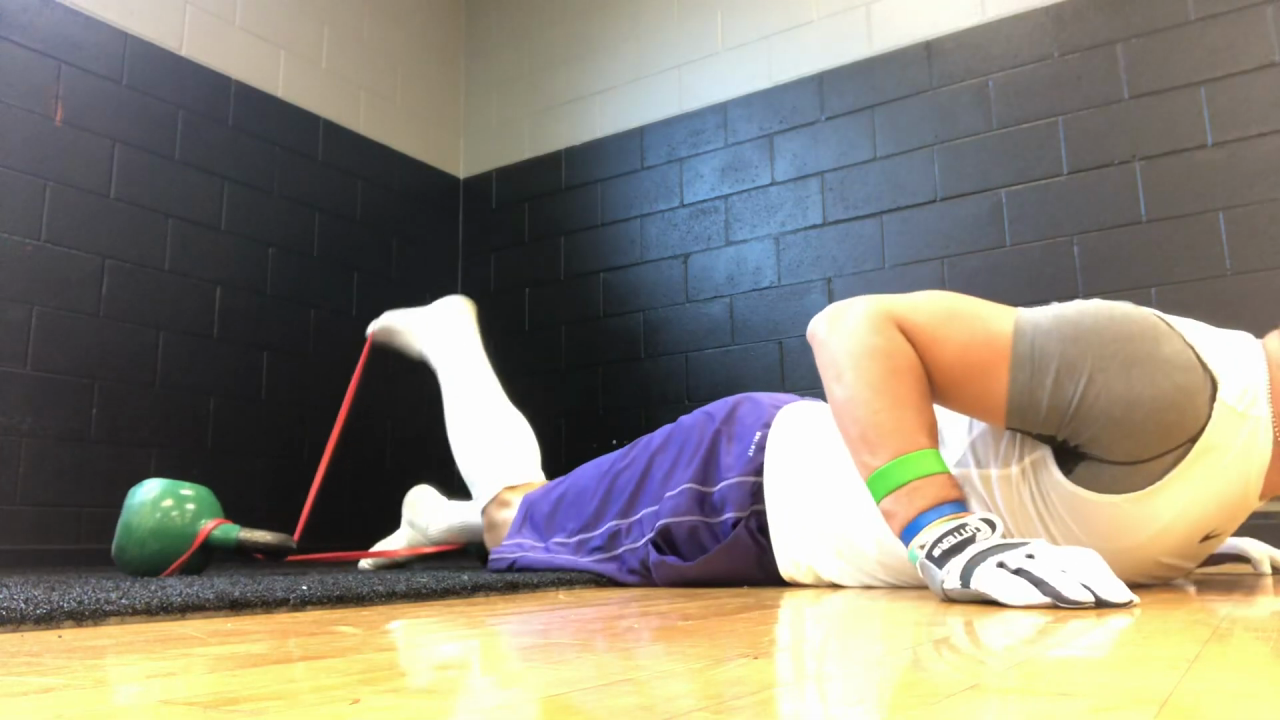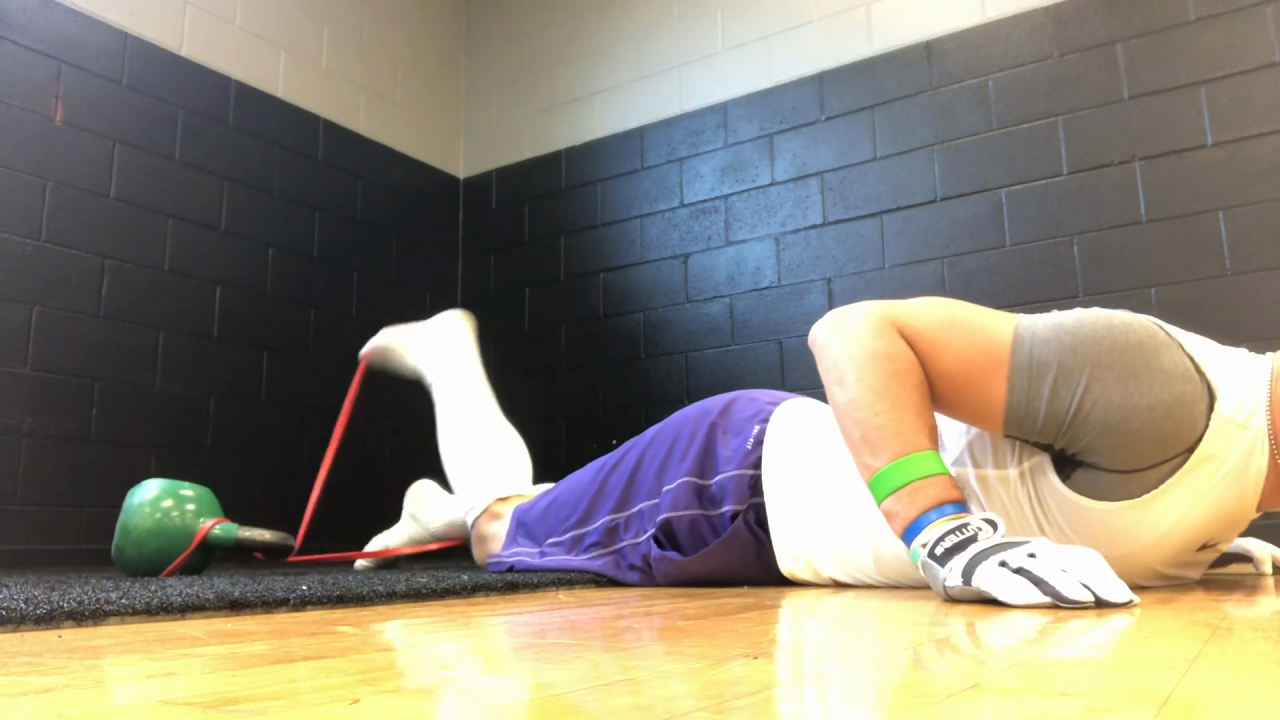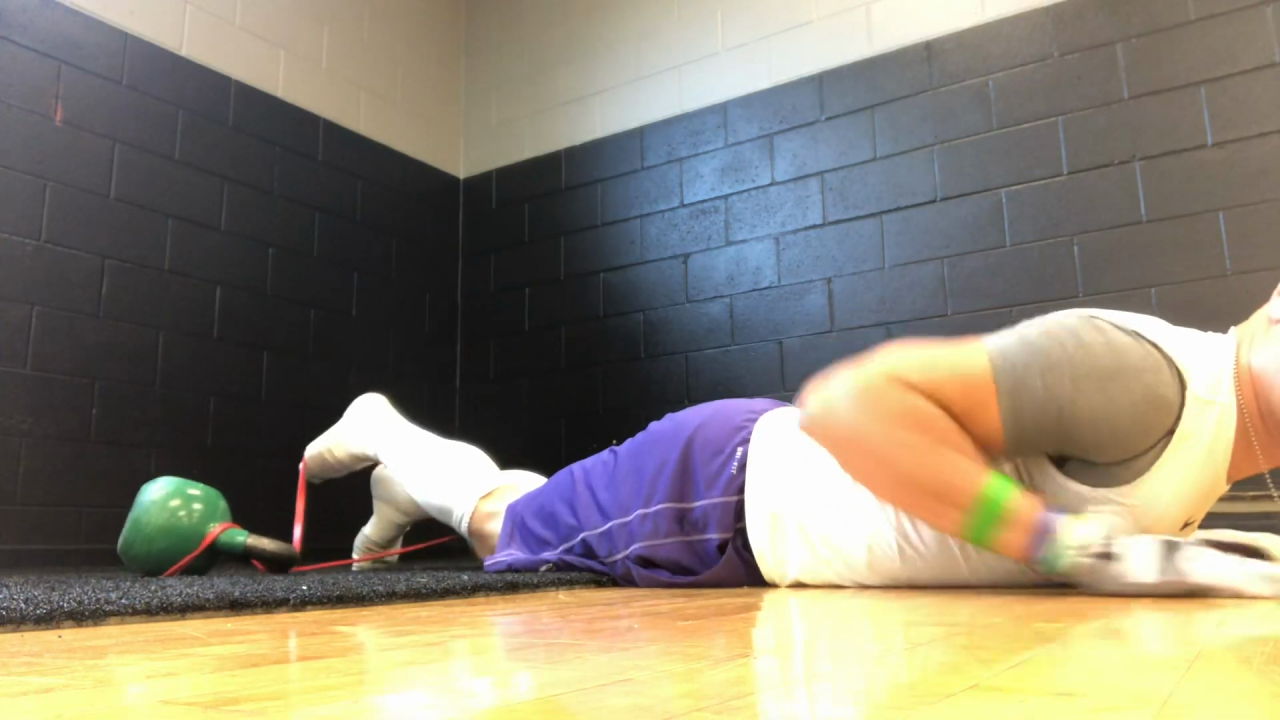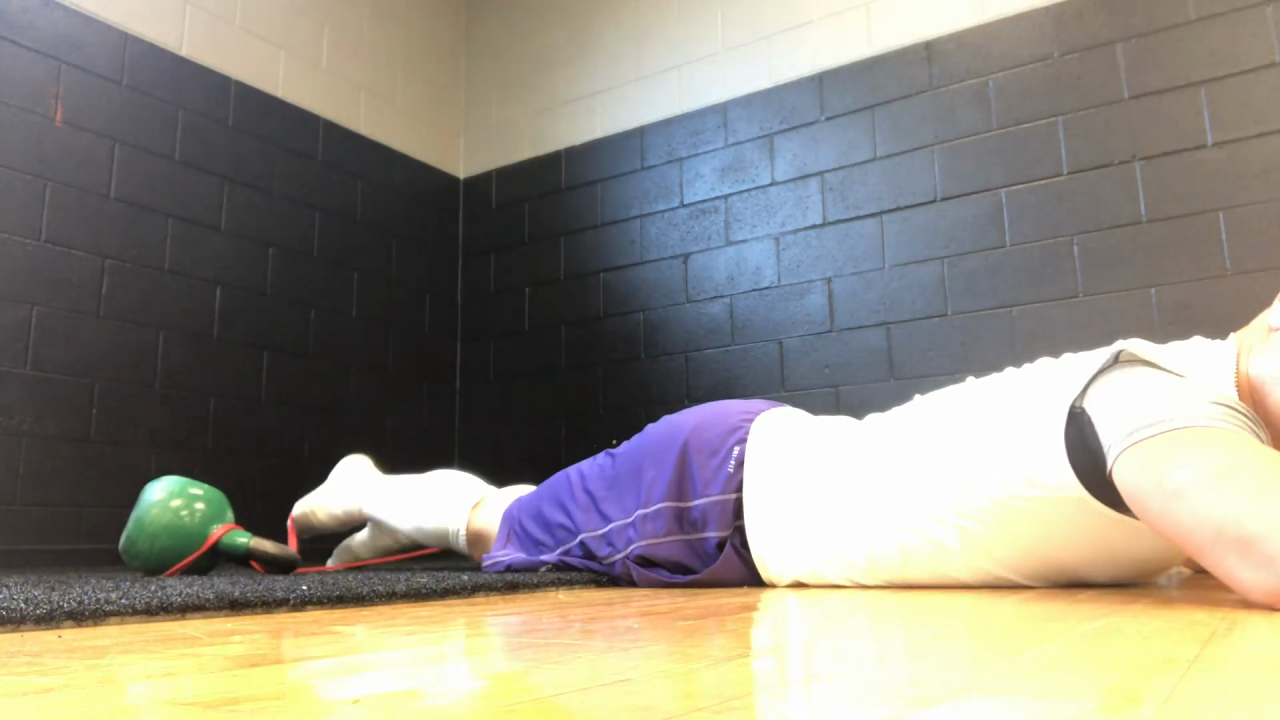
dt=1s
person 1, frame 1
right shoulder: (1171, 383)
right elbow: (853, 325)
left wrist: (1184, 539)
right wrist: (950, 538)
left hip: (794, 489)
right hip: (744, 483)
right knee: (514, 519)
left ankle: (437, 514)
right ankle: (452, 335)
person 1, frame 2
right shoulder: (1165, 391)
right elbow: (855, 331)
left wrist: (1180, 545)
right wrist: (952, 539)
left hip: (783, 490)
right hip: (738, 483)
right knee: (506, 536)
left ankle: (440, 506)
right ankle: (445, 351)
person 1, frame 3
left shoulder: (1200, 396)
right shoulder: (1140, 373)
right elbow: (847, 400)
left wrist: (1152, 539)
right wrist: (1062, 544)
left hip: (764, 483)
right hip: (718, 493)
left knee: (528, 516)
right knee: (508, 531)
left ankle: (408, 487)
right ankle: (386, 433)
person 1, frame 4
right shoulder: (1163, 394)
left hip: (774, 471)
right hip: (718, 488)
left knee: (522, 521)
right knee: (505, 532)
left ankle: (396, 497)
right ankle: (368, 494)
